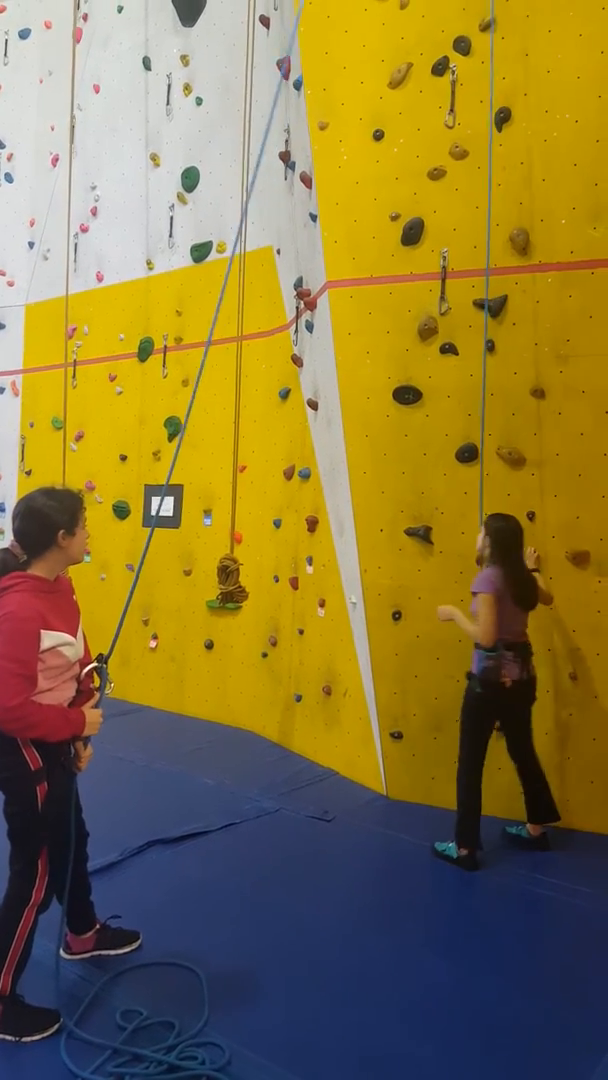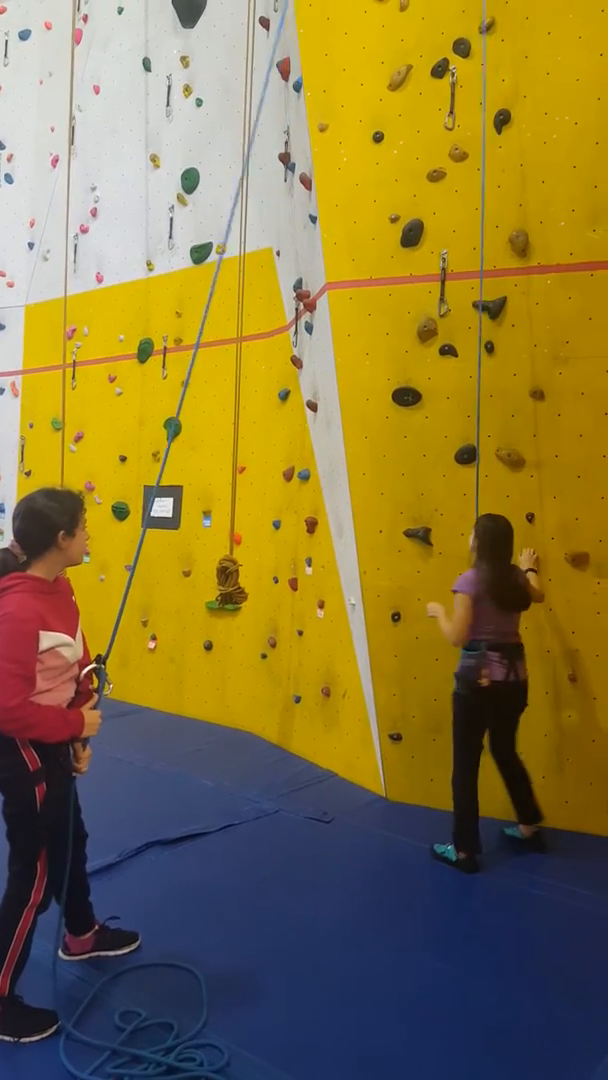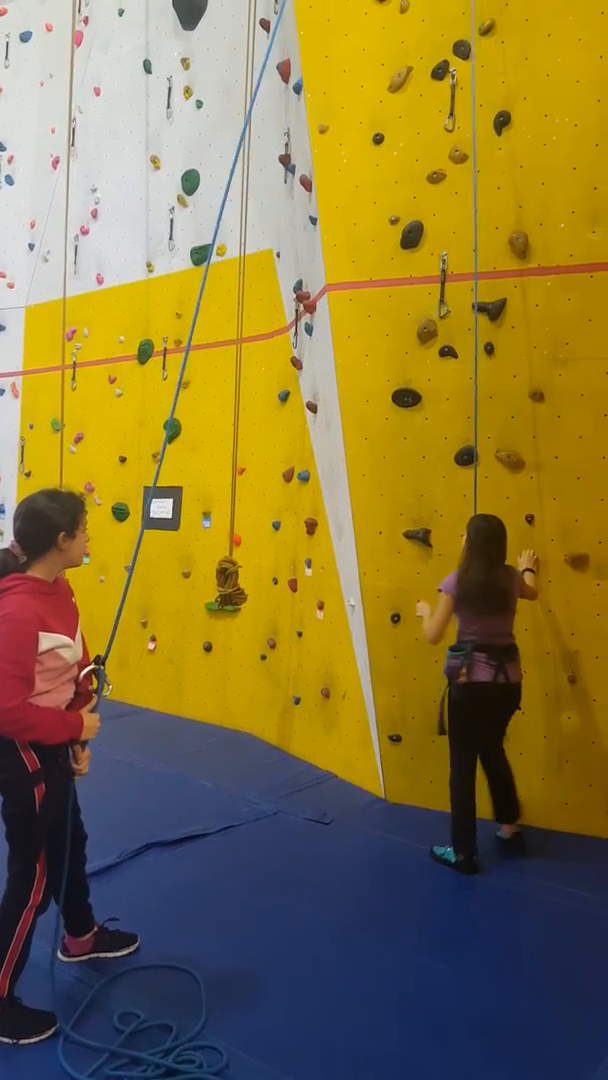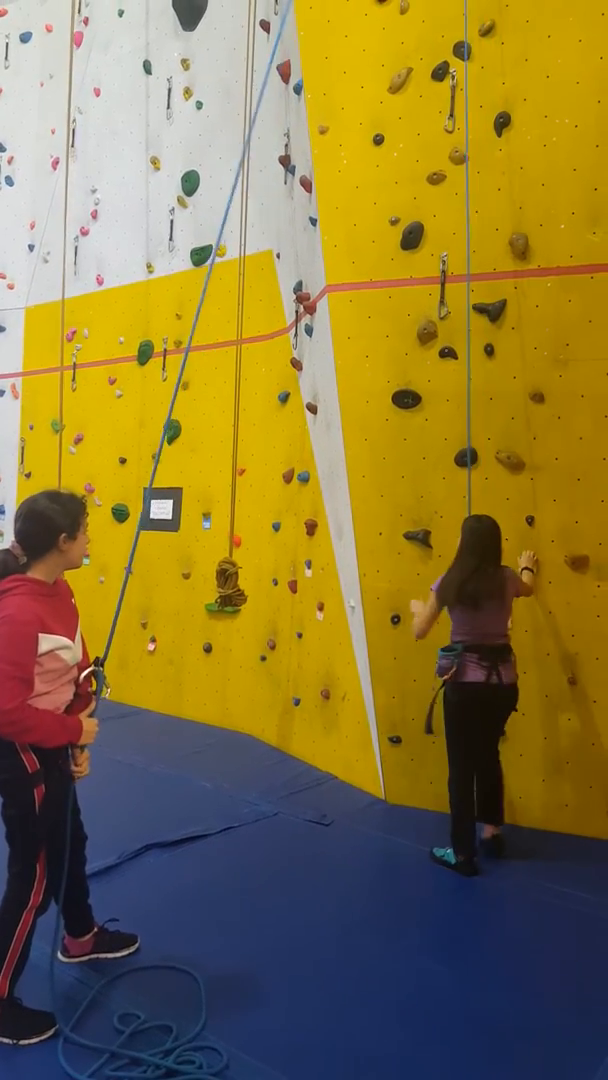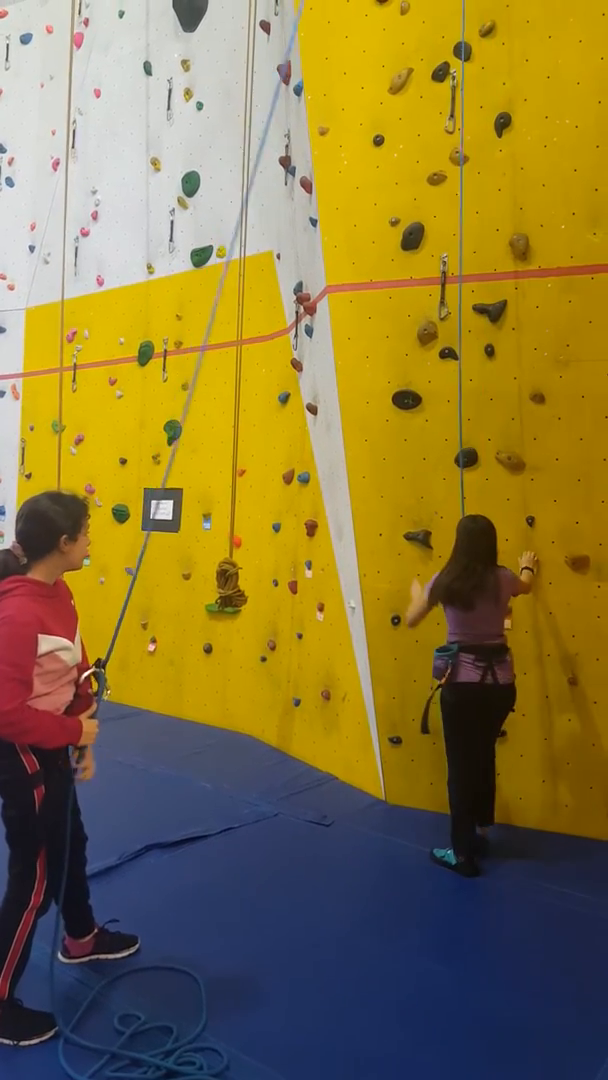
dt=0.1s
person 1, frame 1
left shoulder: (58, 587)
left wrist: (81, 732)
right wrist: (77, 722)
left hip: (52, 744)
left knee: (71, 841)
left ankle: (84, 933)
person 1, frame 2
left shoulder: (57, 588)
left wrist: (79, 735)
right wrist: (76, 724)
left hip: (51, 745)
left knee: (70, 842)
left ankle: (82, 934)
person 1, frame 3
left shoulder: (57, 590)
left wrist: (80, 736)
right wrist: (74, 728)
left hip: (51, 745)
left knee: (70, 843)
left ankle: (81, 936)
person 1, frame 4
left shoulder: (57, 591)
left wrist: (79, 740)
right wrist: (73, 732)
left hip: (51, 746)
left knee: (70, 844)
left ankle: (81, 936)
person 1, frame 5
left shoulder: (56, 592)
left wrist: (83, 732)
right wrist: (75, 733)
left hip: (49, 747)
left knee: (69, 844)
left ankle: (81, 937)
person 2, frame 1
left shoulder: (487, 578)
right shoulder: (523, 578)
left elbow: (485, 638)
right elbow: (547, 597)
left wrist: (455, 614)
right wrist: (533, 568)
left hip: (492, 677)
right hip: (522, 676)
left knee: (471, 761)
right knee: (523, 752)
left ankle: (465, 847)
right ankle: (536, 828)
person 2, frame 2
left shoulder: (470, 580)
right shoulder: (514, 579)
left elbow: (457, 638)
right elbow: (538, 595)
left wrist: (439, 612)
right wrist: (529, 568)
left hip: (479, 678)
right hip: (514, 678)
left knee: (466, 764)
right knee: (505, 752)
left ankle: (464, 850)
right ankle: (528, 827)
person 2, frame 3
left shoulder: (458, 581)
right shoulder: (512, 579)
left elbow: (434, 635)
right elbow: (532, 592)
left wrist: (424, 611)
right wrist: (529, 567)
left hip: (471, 680)
right hip: (508, 678)
left knee: (462, 764)
right knee: (494, 754)
left ankle: (463, 851)
right ankle: (509, 828)
person 2, frame 4
left shoulder: (449, 581)
right shoulder: (507, 579)
left elbow: (419, 631)
right elbow: (528, 588)
left wrist: (418, 607)
right wrist: (527, 567)
left hip: (465, 681)
right hip: (503, 680)
left knee: (461, 766)
right knee: (487, 755)
left ankle: (462, 853)
right ankle: (492, 830)
person 2, frame 5
left shoulder: (445, 581)
right shoulder: (503, 579)
left elbow: (411, 619)
right elbow: (526, 586)
left wrist: (417, 591)
right wrist: (528, 567)
left hip: (462, 681)
right hip: (499, 680)
left knee: (460, 765)
right knee: (483, 758)
left ankle: (463, 853)
right ankle: (479, 831)
